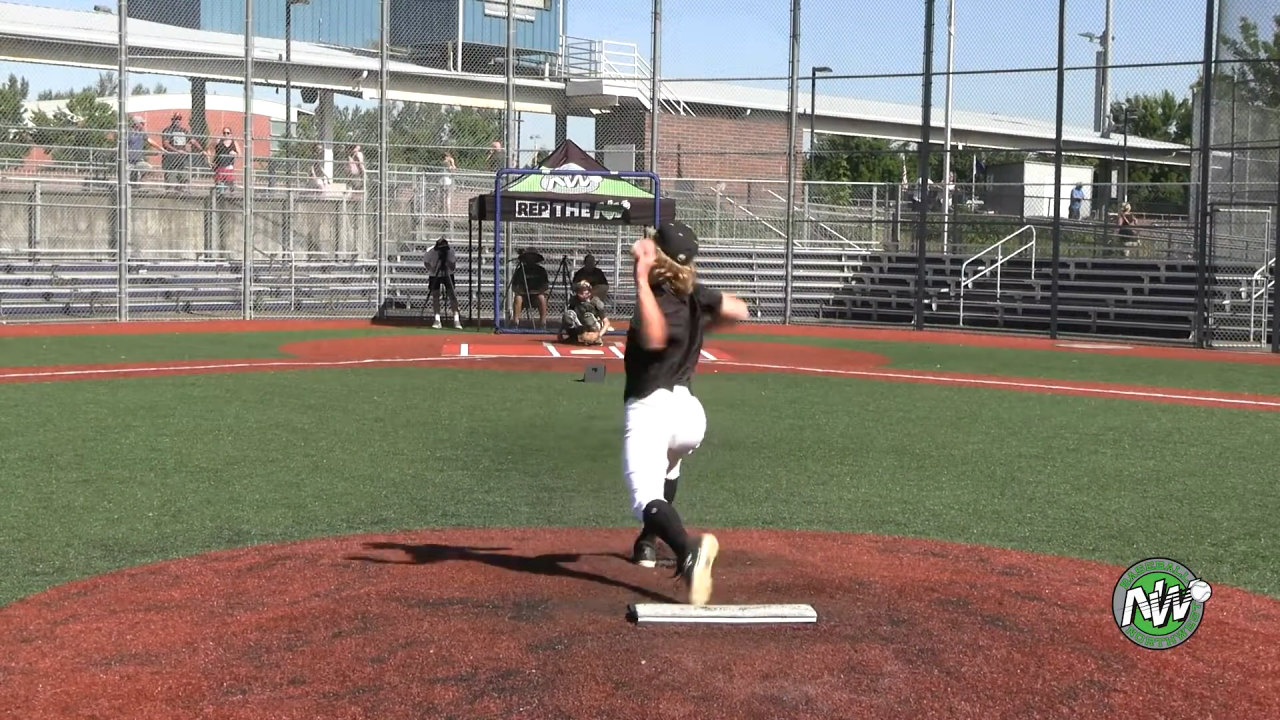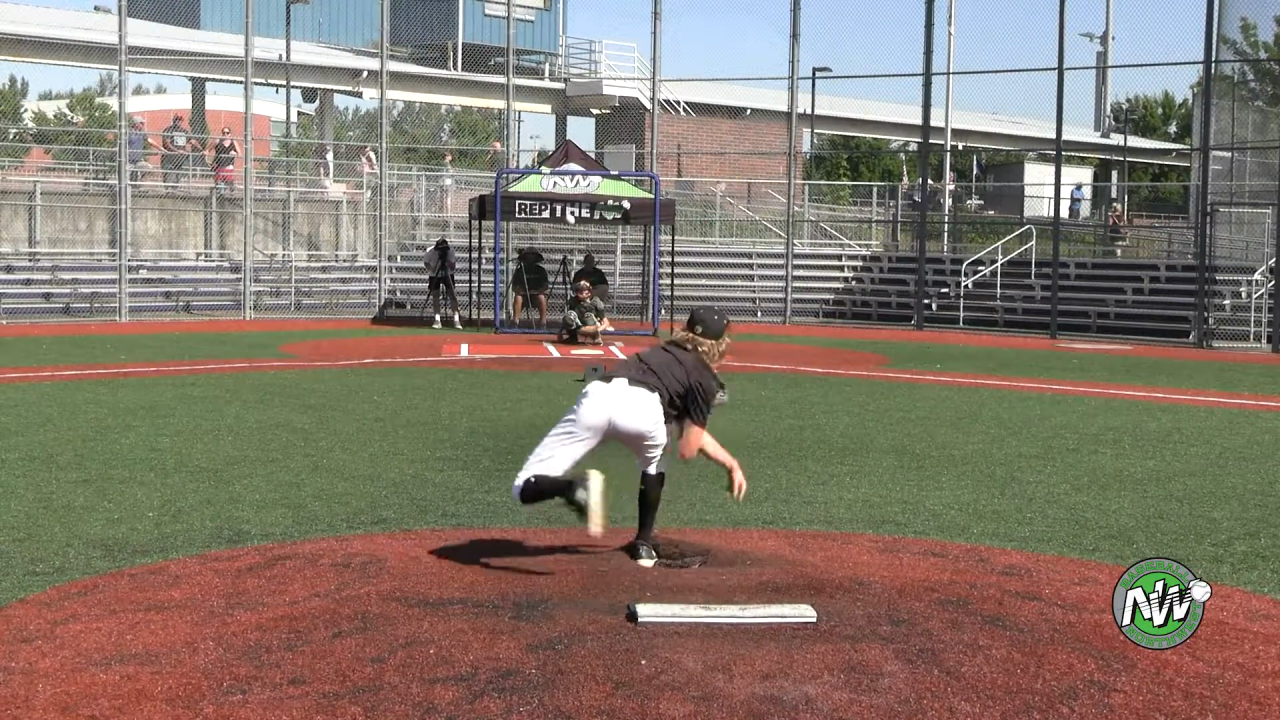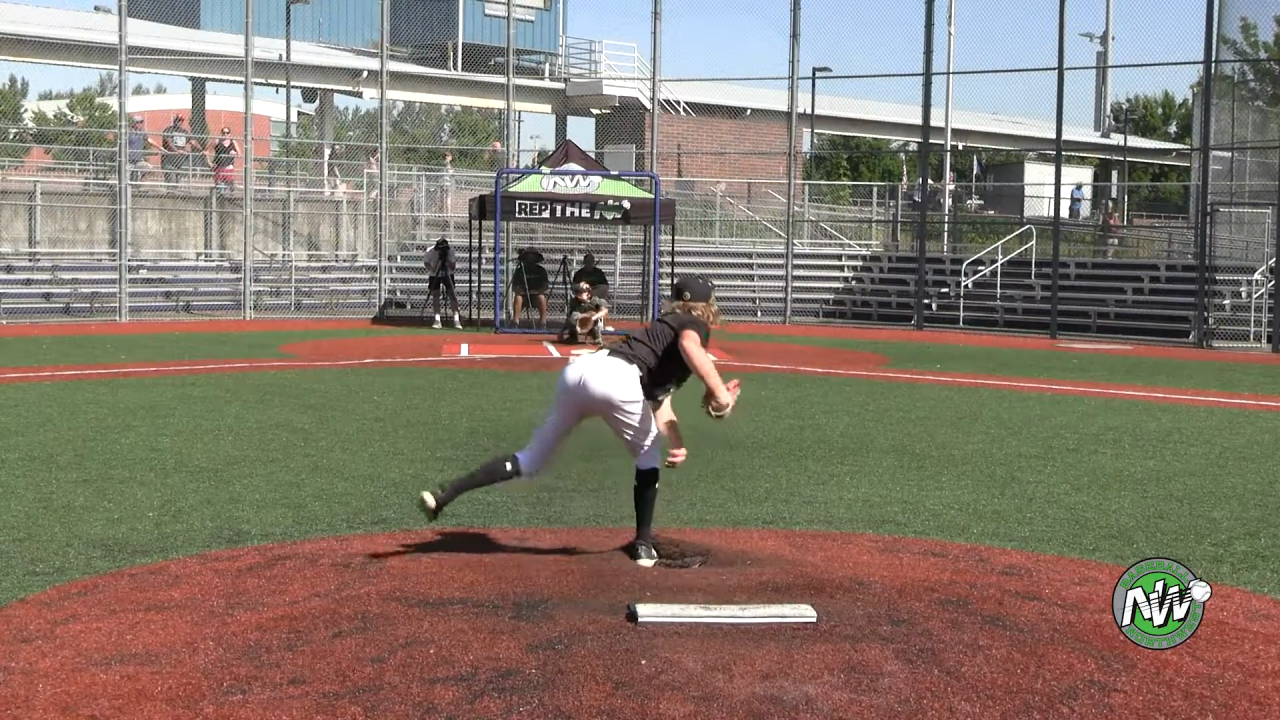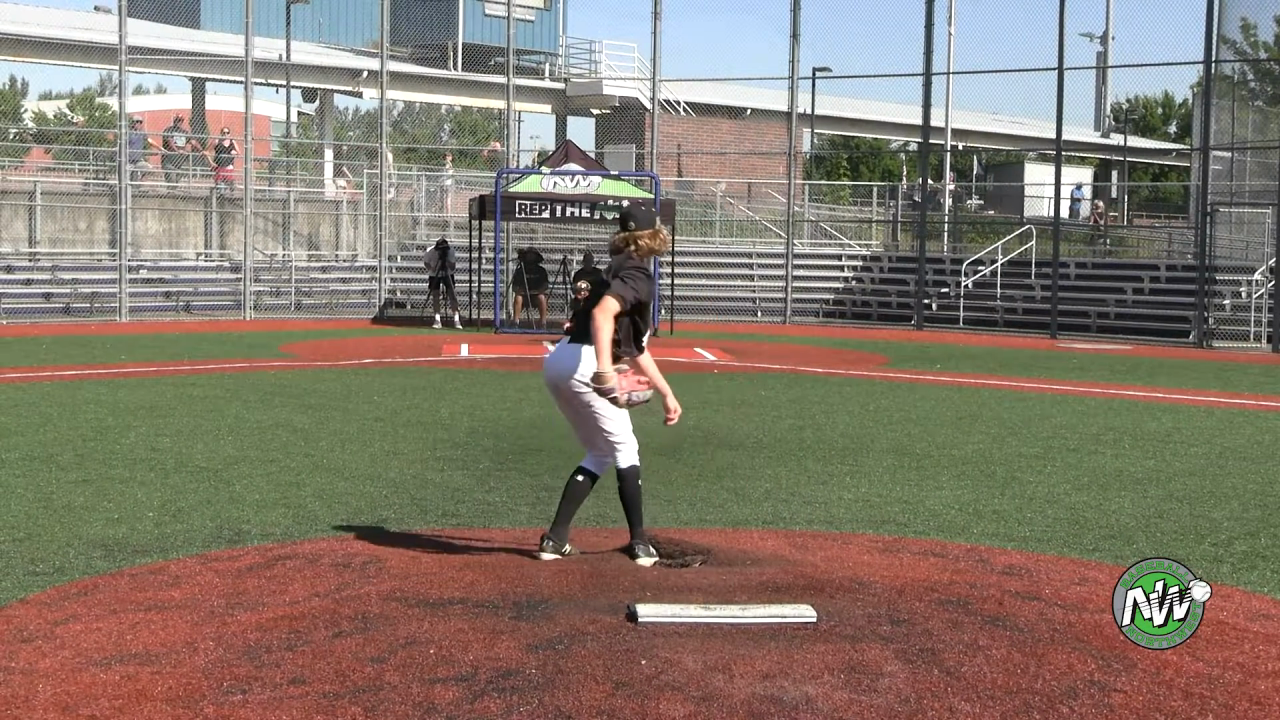
dt=0.3s
person 1, frame 1
left shoulder: (668, 296)
right shoulder: (693, 294)
left elbow: (653, 341)
right elbow: (738, 309)
left wrist: (640, 275)
left hip: (649, 409)
right hip: (686, 408)
left knee: (647, 498)
right knee: (665, 463)
left ankle: (692, 554)
right ankle: (648, 542)
person 1, frame 2
left shoulder: (669, 352)
right shoulder: (705, 378)
right elbow: (687, 449)
left wrist: (730, 463)
left hip: (600, 398)
right hip: (644, 407)
left knee: (525, 489)
right knee: (653, 458)
left ankle: (577, 489)
right ankle: (643, 543)
person 1, frame 3
right shoulder: (695, 326)
left elbow: (659, 403)
right elbow: (689, 345)
left wrist: (678, 444)
right wrist: (717, 389)
left hip: (578, 371)
right hip: (616, 380)
left knee: (531, 459)
right knee: (649, 456)
left ankle: (444, 495)
right ankle: (642, 544)
person 1, frame 4
left shoulder: (625, 269)
right shoulder: (635, 273)
left elbow: (636, 350)
right elbow: (601, 313)
left wrist: (666, 393)
right wrist: (604, 368)
left hip: (559, 361)
right hip: (582, 362)
left knee: (598, 455)
right knee: (623, 449)
left ankle: (556, 538)
right ankle: (638, 542)
